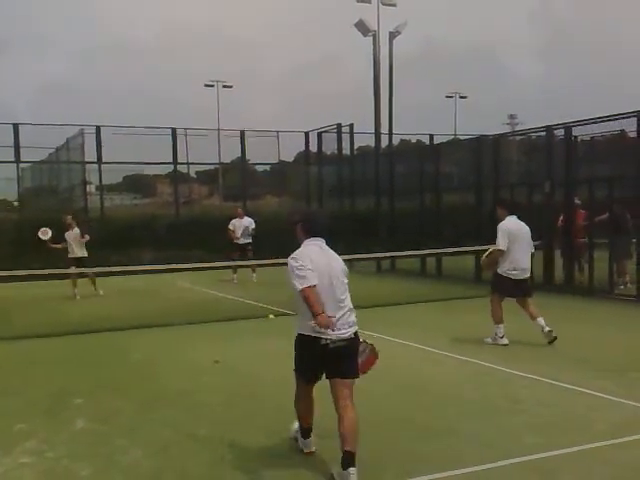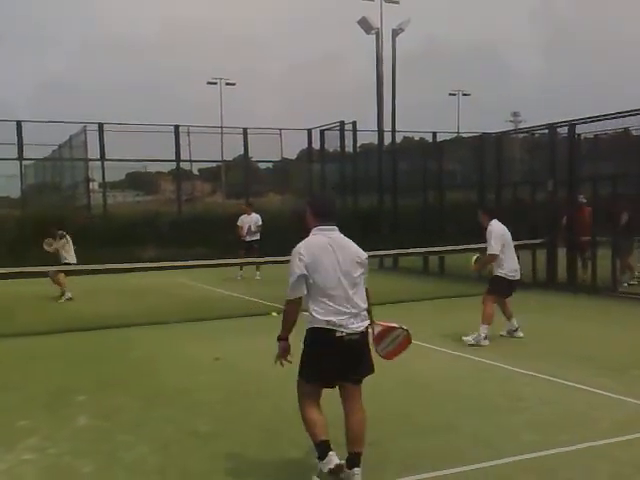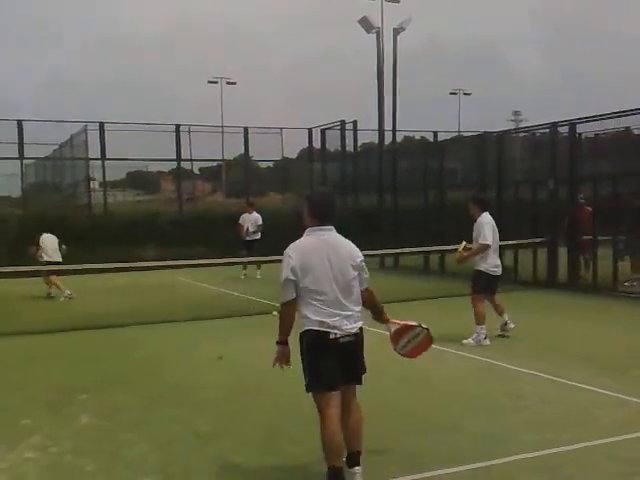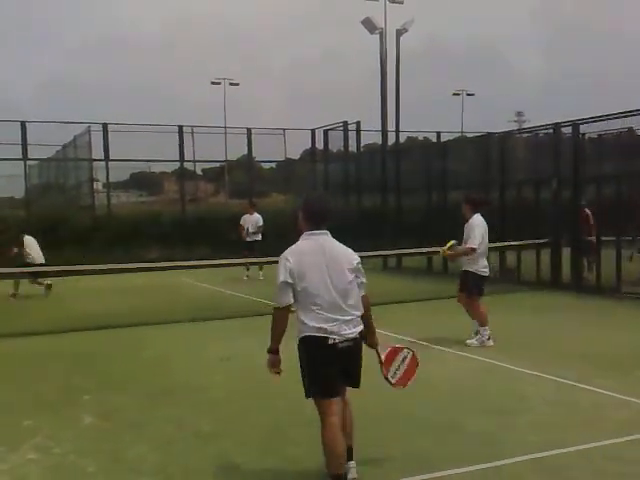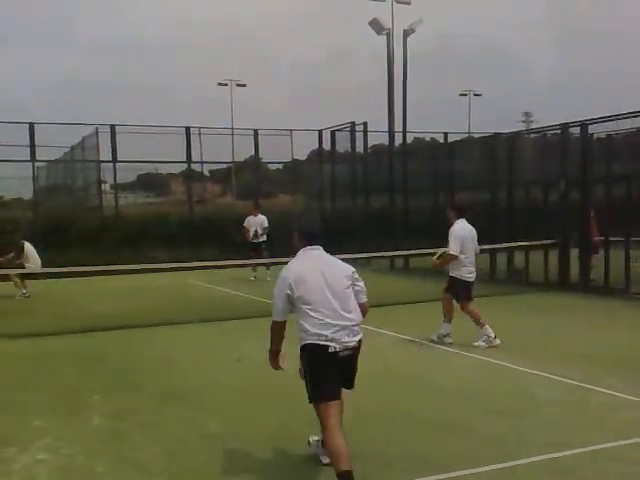
dt=0.3s
person 1, frame 1
left shoulder: (299, 257)
right shoulder: (335, 258)
left elbow: (310, 291)
left wrist: (319, 316)
left hip: (315, 337)
right hip: (347, 334)
left knee: (304, 388)
right knee: (345, 401)
left ankle: (305, 437)
person 1, frame 2
left shoulder: (304, 249)
right shoulder: (354, 248)
left elbow: (294, 301)
left wrist: (283, 339)
right wrist: (368, 317)
left hip: (324, 332)
right hip: (356, 331)
left knee: (308, 399)
right knee: (353, 400)
left ankle: (327, 457)
person 1, frame 3
left shoulder: (295, 251)
right shoulder: (350, 248)
left elbow: (288, 304)
right elbow: (365, 293)
left wrist: (282, 342)
right wrist: (381, 315)
left hip: (318, 336)
right hip: (351, 333)
left knee: (329, 411)
right knee: (349, 402)
person 1, frame 4
left shoulder: (291, 256)
right shoulder: (348, 253)
left elbow: (282, 309)
right elbow: (363, 301)
left wrist: (273, 350)
right wrist: (370, 333)
left hip: (317, 341)
right hip: (350, 338)
left knee: (330, 415)
right knee: (341, 402)
person 1, frame 5
left shoulder: (291, 271)
right shoulder: (342, 266)
left elbow: (279, 321)
right elbow: (363, 306)
left wrist: (274, 352)
left hip: (319, 347)
right hip: (351, 344)
left knee: (329, 416)
right knee: (334, 396)
right ankle: (325, 446)
person 2, frame 1
left shoulder: (503, 225)
right shoulder: (525, 227)
left elbow: (500, 250)
right elbow: (530, 250)
left wrist: (489, 261)
left hip: (506, 272)
right hip: (524, 272)
left knee: (495, 300)
right knee: (525, 303)
left ankle: (499, 336)
right ankle: (546, 329)
person 2, frame 2
left shoulder: (493, 229)
right shoulder: (500, 227)
left elbow: (492, 255)
left wrist: (479, 265)
right wrist: (484, 262)
left hip: (503, 273)
right hip: (511, 272)
left knee: (488, 301)
right knee: (501, 300)
left ankle: (482, 336)
right ankle: (514, 329)
person 2, frame 3
left shoulder: (484, 221)
right shoulder: (483, 220)
left elbow: (485, 245)
left wrist: (467, 256)
right wrist: (470, 250)
left hip: (486, 268)
right hip: (489, 267)
left knee: (477, 299)
right knee: (491, 297)
left ankle: (481, 336)
right ankle: (506, 323)
person 2, frame 4
left shoulder: (476, 223)
right shoulder: (474, 222)
left elbow: (471, 249)
left wrist: (453, 255)
right wrist: (457, 250)
left hip: (475, 269)
right hip: (470, 268)
left knee: (475, 301)
right knee: (463, 298)
left ankle: (485, 337)
right ankle: (480, 329)
person 2, frame 5
left shoulder: (455, 229)
right shoulder: (470, 228)
left elbow: (452, 255)
right elbow: (475, 250)
left wrist: (439, 263)
left hip: (460, 274)
right hip: (466, 272)
left knee: (466, 306)
right knee: (446, 299)
left ankle: (490, 336)
right ankle: (445, 333)
